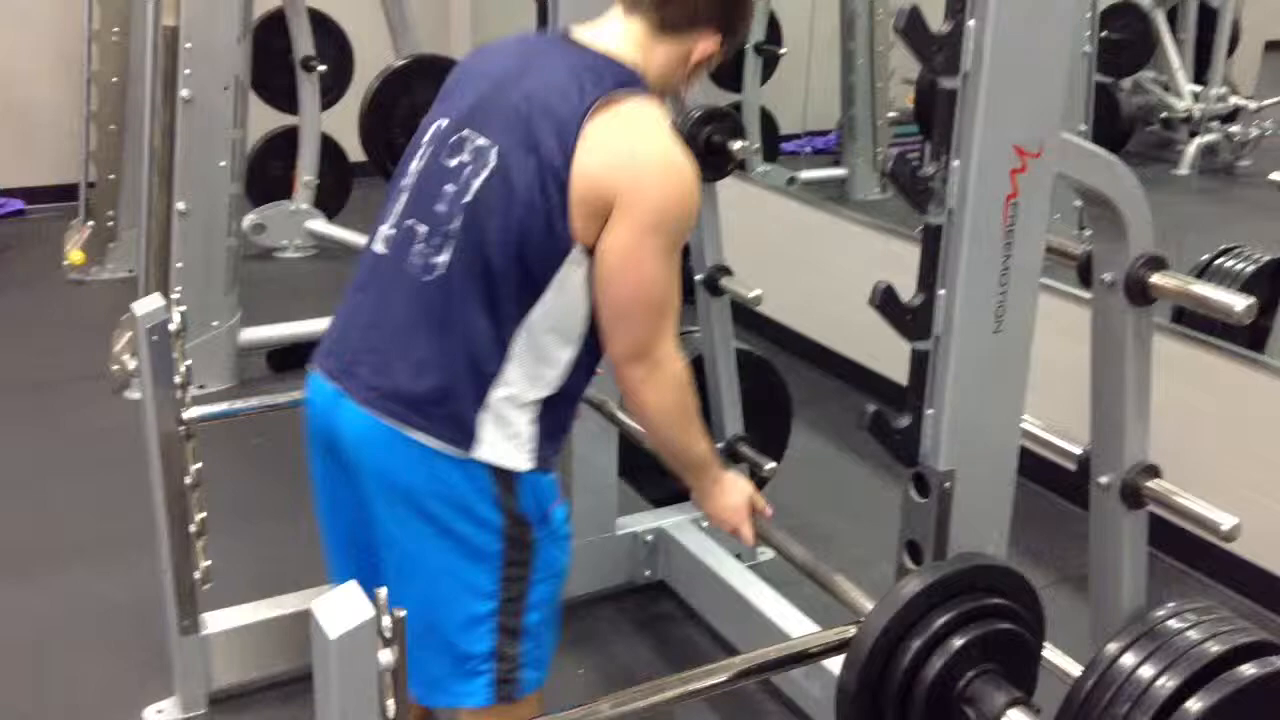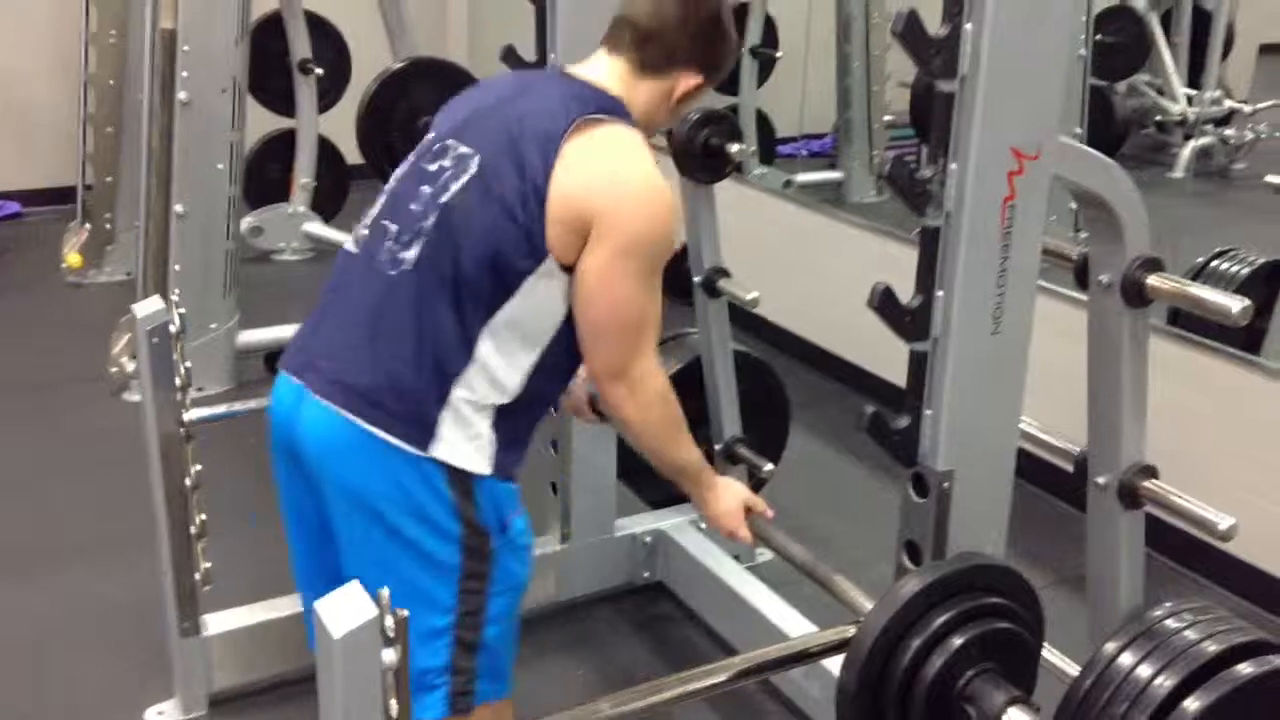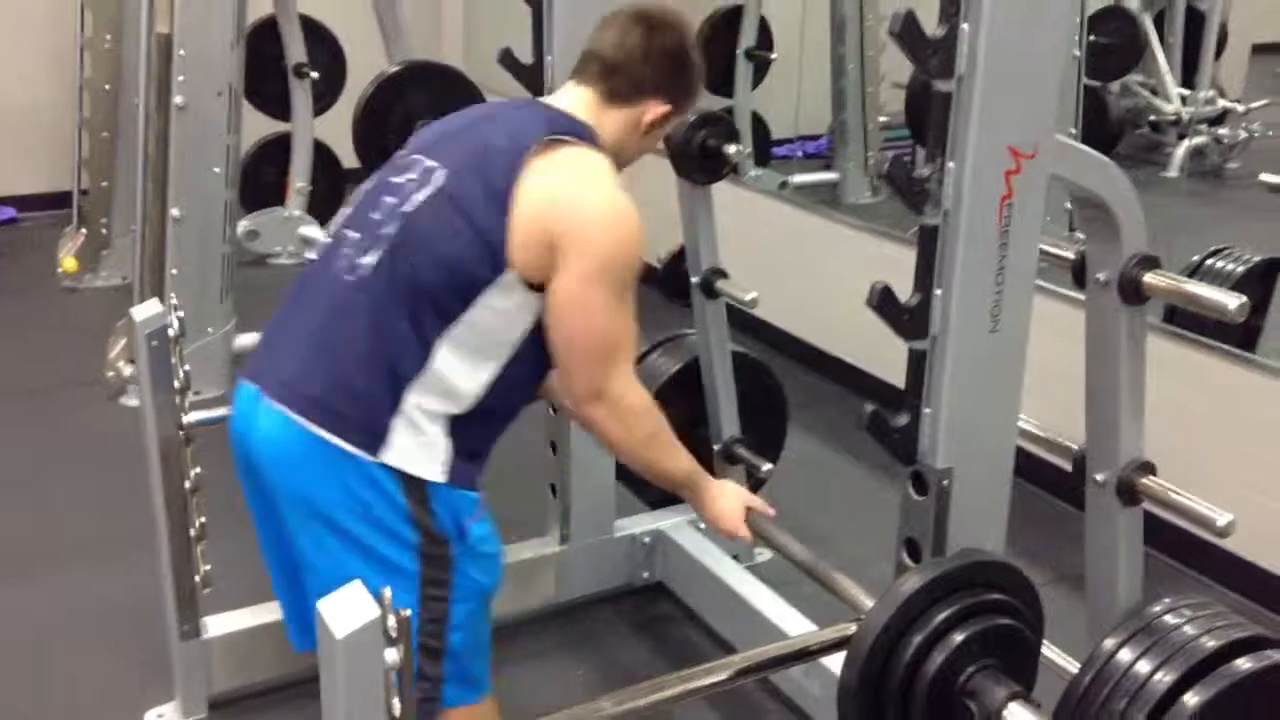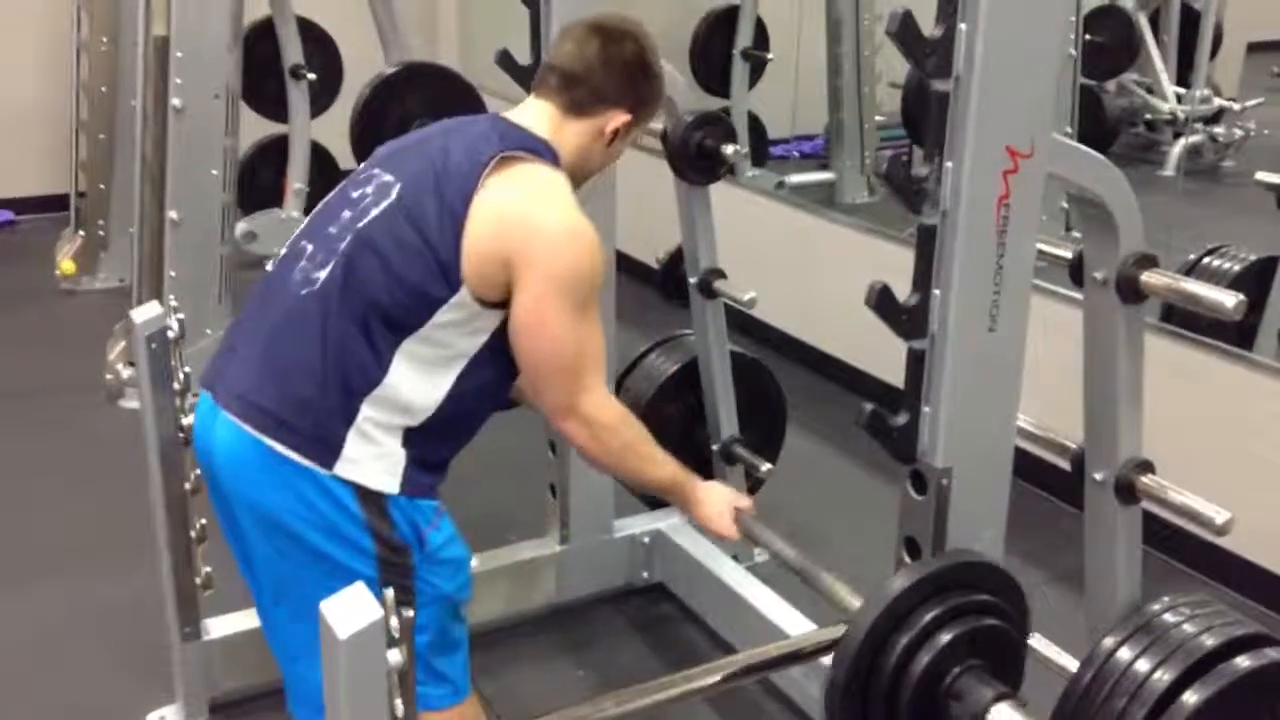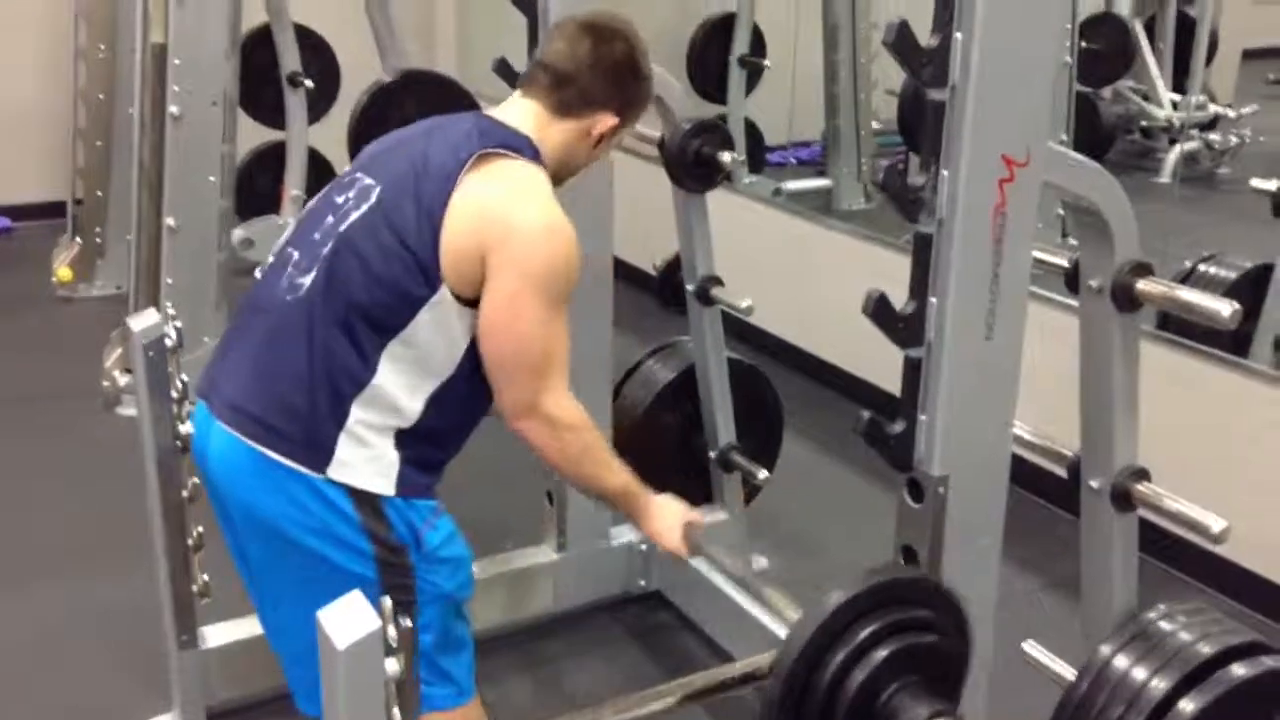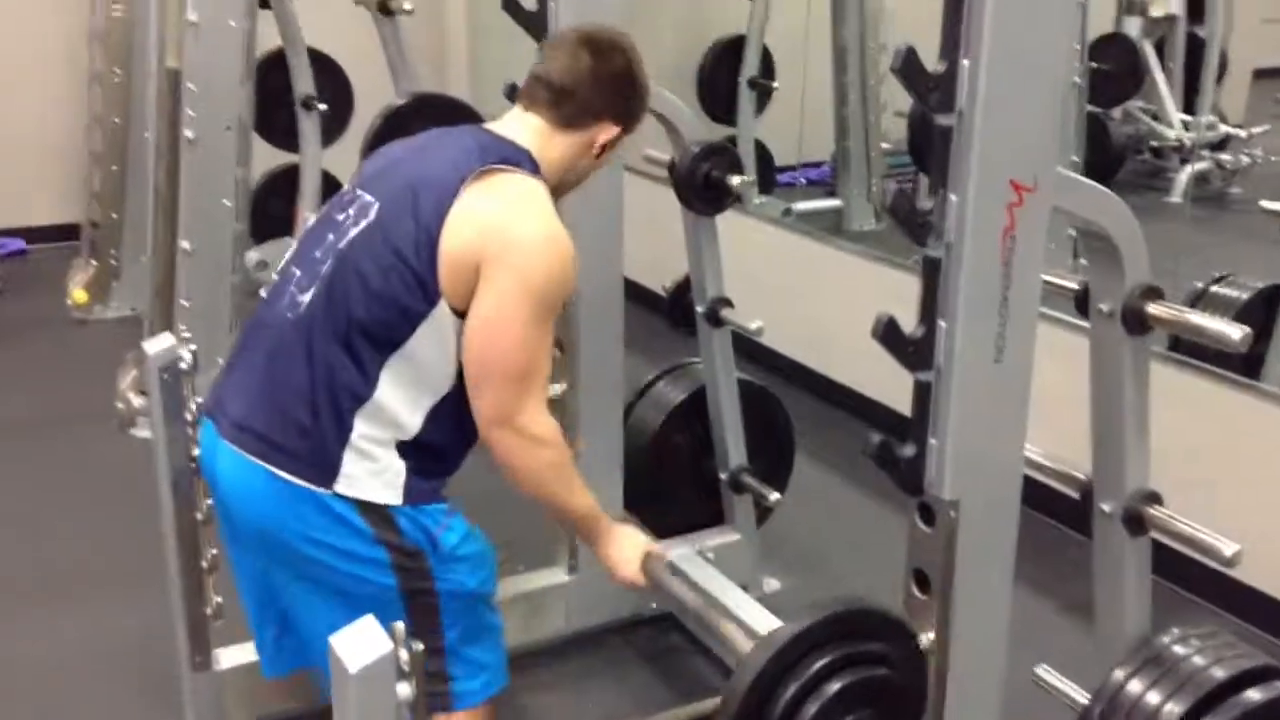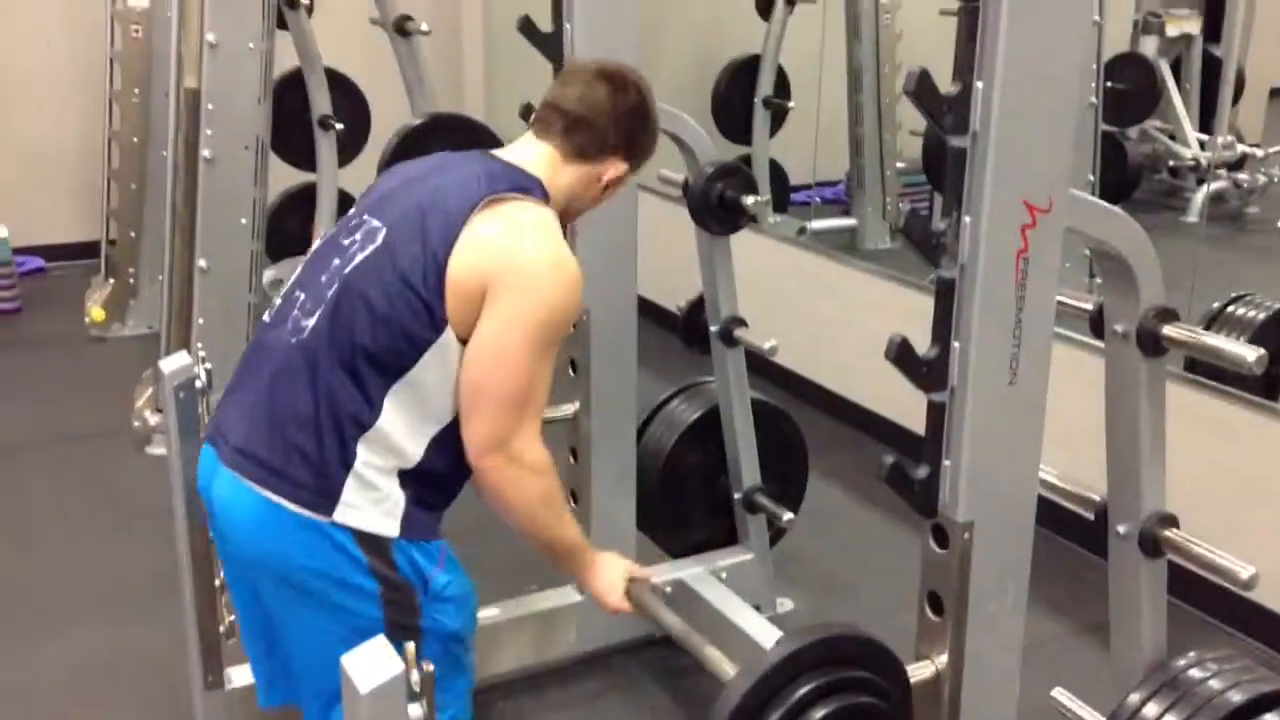
dt=0.2s
person 1, frame 1
left shoulder: (493, 62)
right shoulder: (647, 156)
right elbow: (642, 359)
right wrist: (710, 481)
left hip: (341, 391)
right hip: (450, 443)
left knee: (404, 651)
person 1, frame 2
left shoulder: (494, 97)
right shoulder: (627, 182)
right elbow: (623, 375)
left wrist: (557, 377)
right wrist: (705, 486)
left hip: (306, 397)
right hip: (410, 447)
person 1, frame 3
left shoulder: (474, 128)
right shoulder: (593, 207)
right elbow: (602, 396)
left wrist: (555, 382)
right wrist: (703, 490)
left hip: (267, 407)
right hip: (362, 450)
person 1, frame 4
left shoulder: (444, 141)
right shoulder: (548, 222)
right elbow: (575, 410)
left wrist: (529, 386)
right wrist: (690, 492)
left hip: (232, 418)
right hip: (323, 462)
person 1, frame 5
left shoulder: (426, 138)
right shoulder: (528, 218)
right elbow: (534, 408)
right wrist: (643, 507)
left hip: (230, 423)
right hip: (321, 468)
person 1, frame 6
left shoulder: (425, 150)
right shoulder: (526, 228)
right elbow: (508, 421)
right wrist: (603, 535)
left hip: (236, 442)
right hip: (328, 484)
person 1, frame 7
left shoulder: (426, 173)
right shoulder: (534, 256)
right elbow: (499, 449)
right wrist: (586, 564)
left hip: (234, 469)
right hip: (324, 513)
